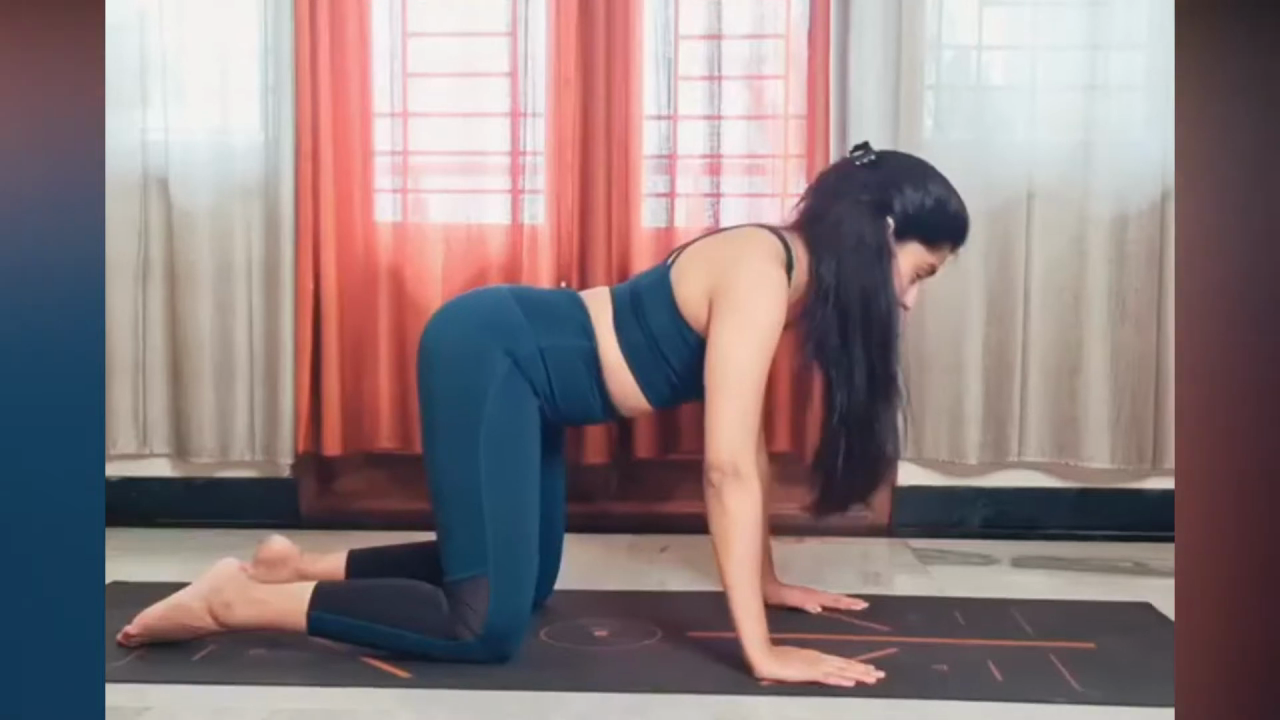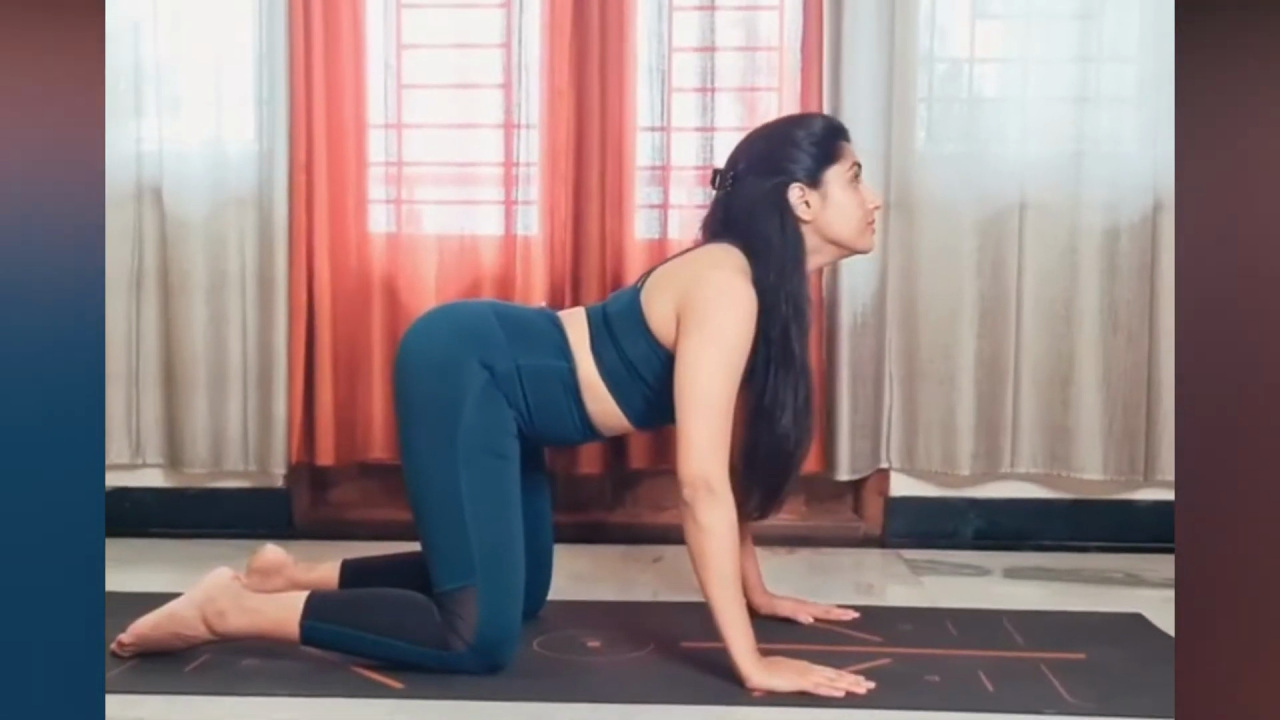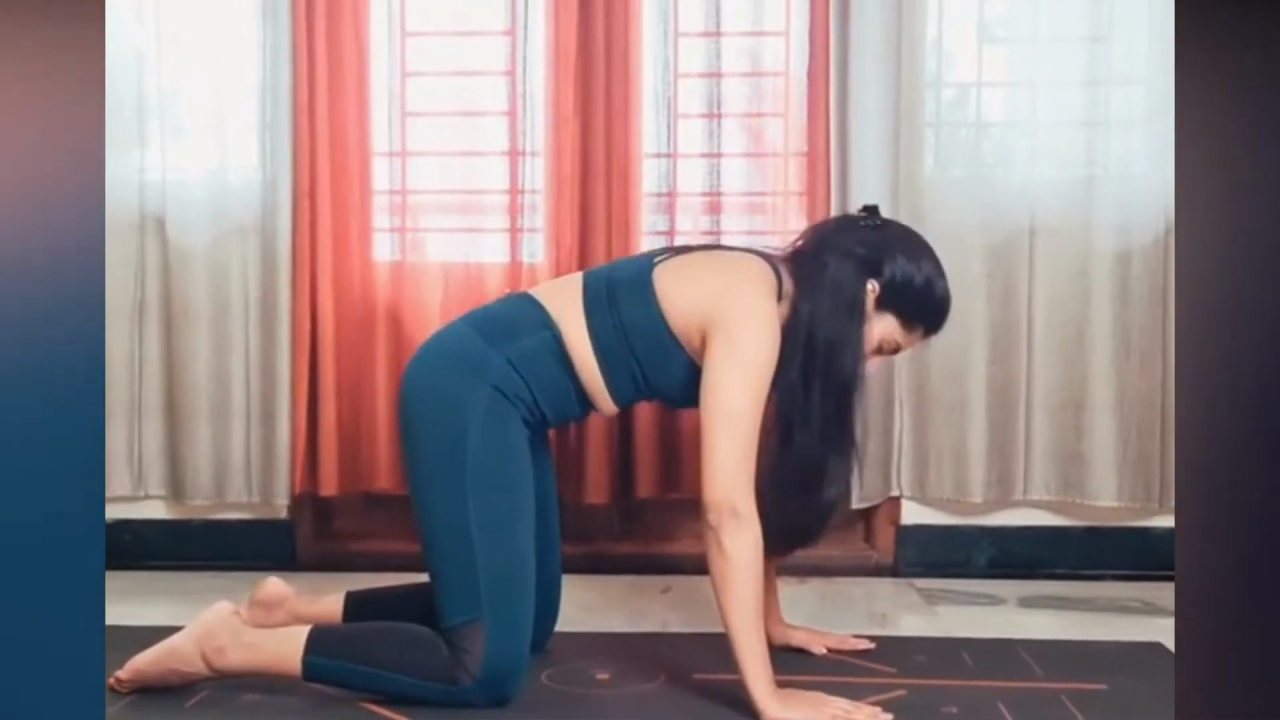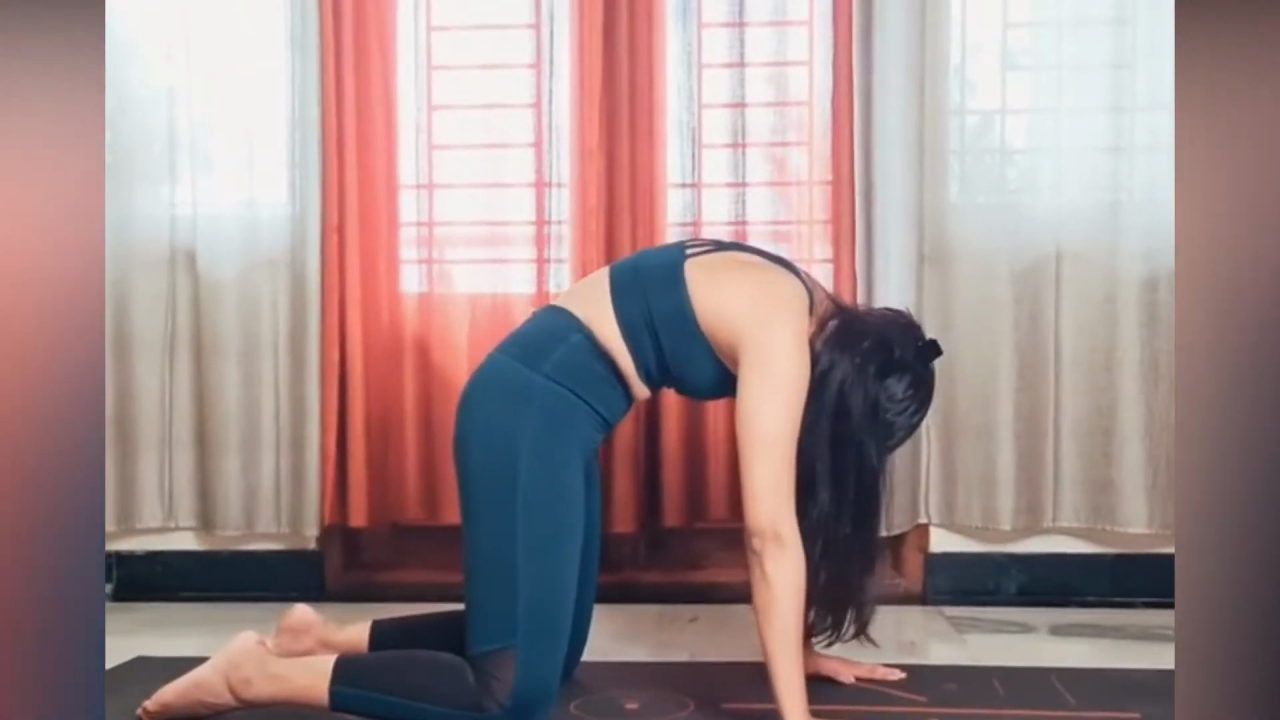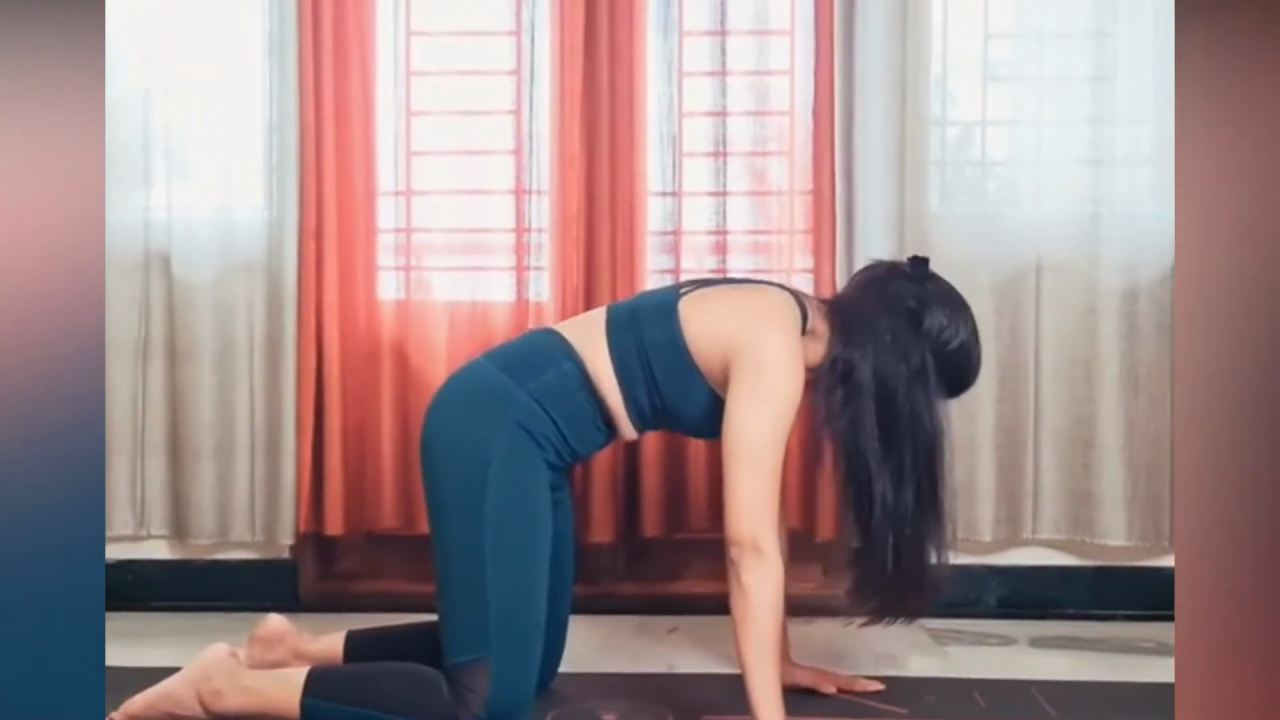
dt=1s
person 1, frame 1
left shoulder: (781, 269)
right shoulder: (760, 275)
left elbow: (740, 443)
right elbow: (729, 469)
left wrist: (766, 579)
right wrist: (760, 650)
left hip: (515, 366)
right hip: (485, 357)
left knee: (526, 578)
right knee: (487, 626)
left ankle: (299, 564)
right ankle: (243, 600)
person 1, frame 2
left shoulder: (769, 287)
right shoulder: (728, 288)
left elbow: (725, 458)
right elbow: (703, 484)
left wrist: (756, 592)
right wrist: (751, 662)
left hip: (492, 378)
right hip: (463, 370)
left knee: (521, 591)
right knee: (481, 638)
left ankle: (291, 575)
right ankle: (230, 610)
person 1, frame 3
left shoulder: (768, 298)
right shoulder: (753, 309)
left elbow: (748, 486)
right elbow: (728, 510)
left wrist: (772, 621)
left hip: (497, 395)
right hip: (469, 392)
left knee: (528, 621)
left ankle: (297, 607)
right ankle: (236, 644)
person 1, frame 4
left shoulder: (814, 318)
right shoulder: (782, 335)
left elbow: (785, 514)
right elbow: (772, 533)
left wrist: (802, 650)
left hip: (551, 412)
right hip: (527, 413)
left knee: (550, 648)
left ankle: (326, 637)
person 1, frame 5
left shoulder: (794, 331)
right shoulder: (775, 347)
left elbow: (758, 528)
right elbow: (751, 545)
left hip: (524, 430)
right hip: (494, 428)
left ankle: (298, 646)
